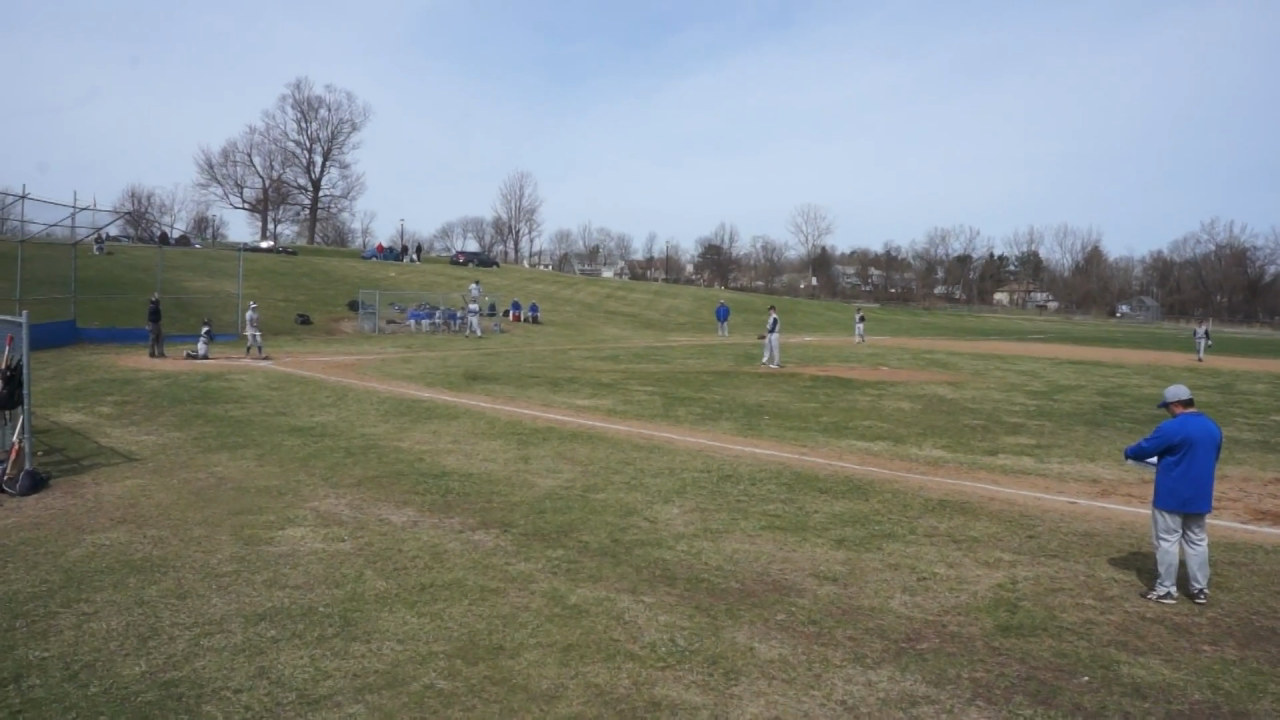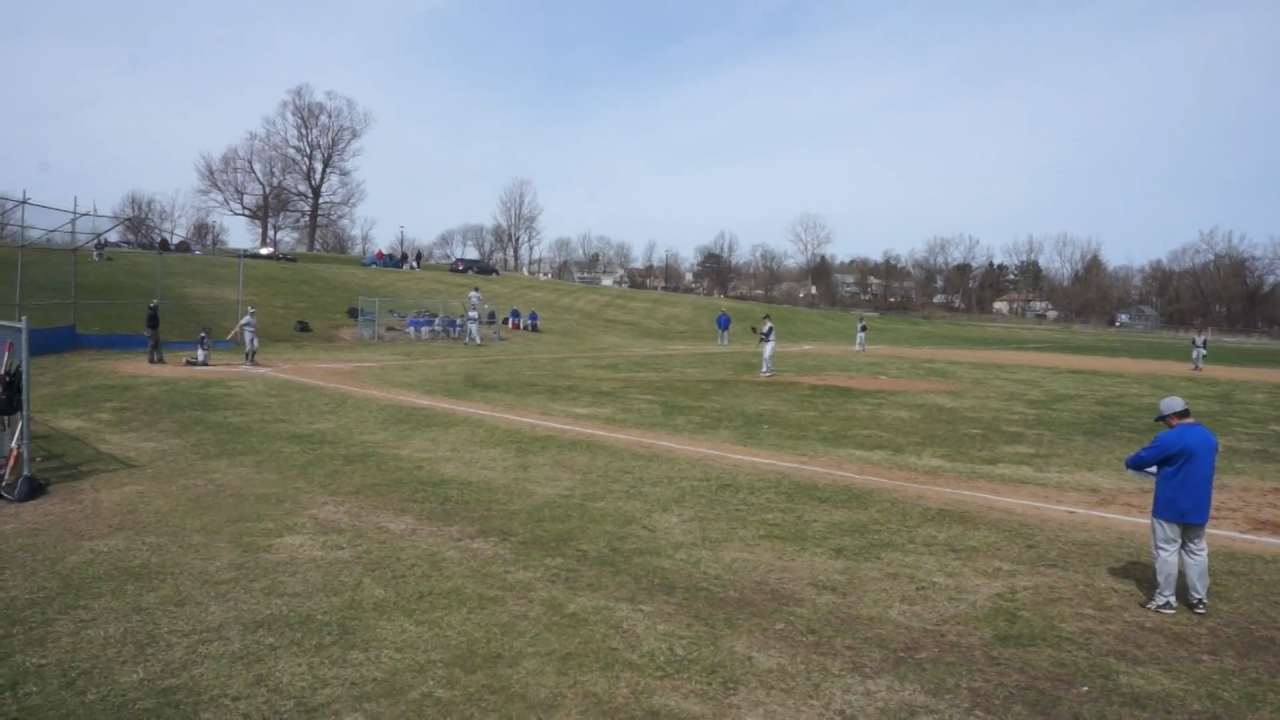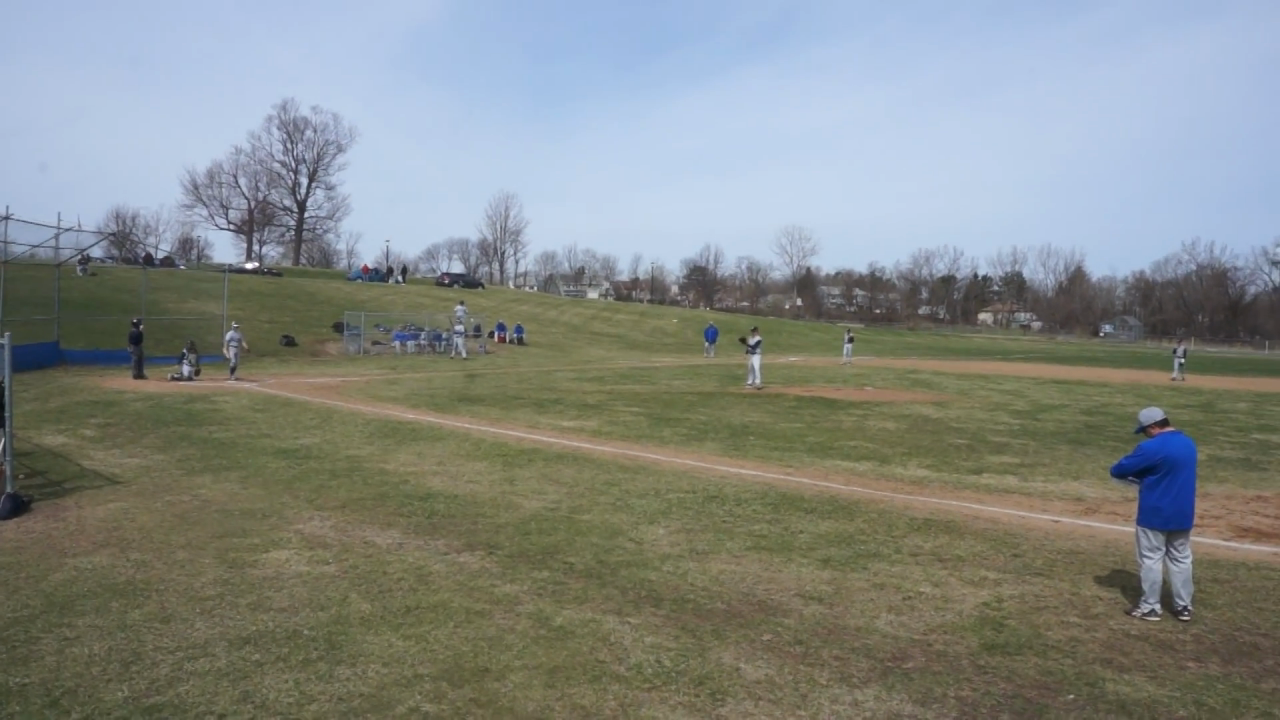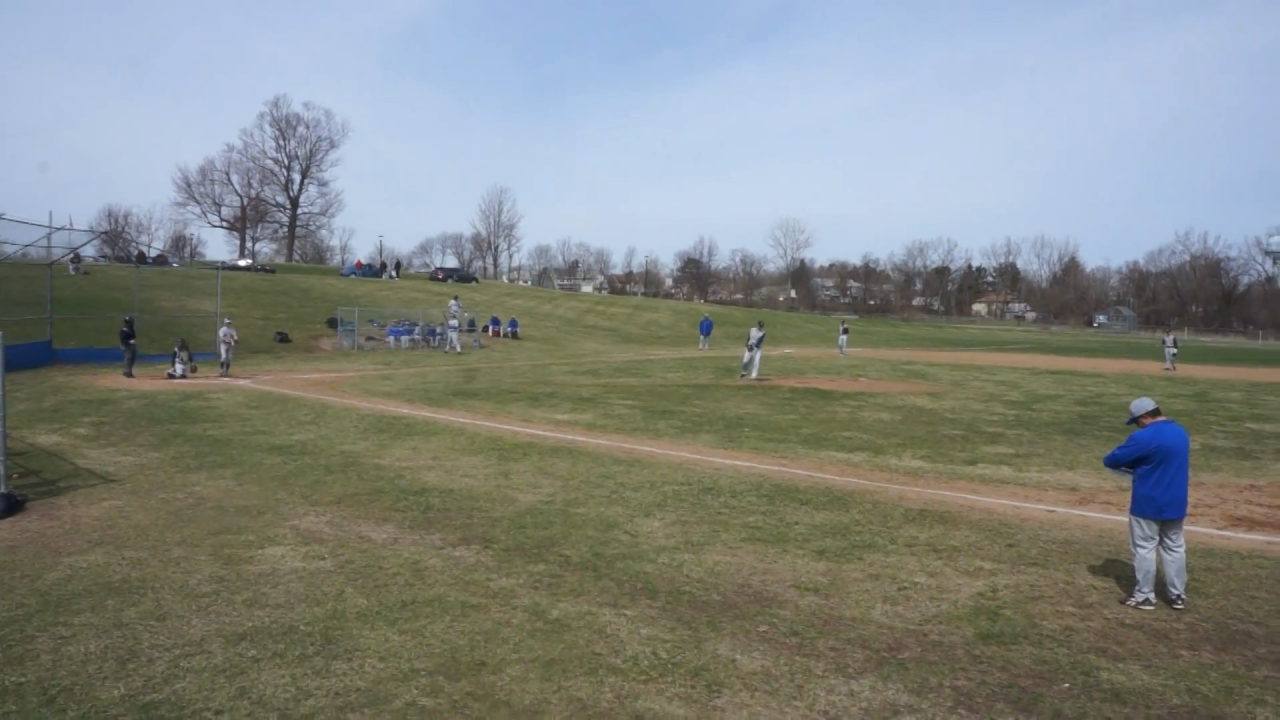
dt=0.3s
person 1, frame 1
left shoulder: (1171, 428)
right shoulder: (1213, 428)
left elbow: (1144, 449)
left wrist: (1128, 452)
left hip: (1171, 497)
right hip: (1200, 496)
left knee: (1167, 542)
right knee: (1197, 541)
left ankle: (1166, 590)
right ankle: (1200, 589)
person 1, frame 2
left shoulder: (1169, 438)
right shoulder: (1210, 437)
left elbow: (1140, 460)
left wrist: (1128, 462)
left hip: (1170, 506)
right hip: (1198, 506)
left knee: (1166, 552)
right knee: (1197, 551)
left ankle: (1165, 599)
right ankle: (1199, 599)
person 1, frame 3
left shoulder: (1151, 447)
right shoulder: (1189, 444)
left elbow: (1120, 469)
left wrist: (1114, 471)
left hip: (1154, 515)
right hip: (1182, 514)
left knee: (1151, 560)
right knee: (1181, 559)
left ankle: (1150, 607)
right ankle: (1183, 606)
person 1, frame 4
left shoulder: (1144, 437)
right shoulder: (1181, 433)
left elbow: (1113, 460)
left wrist: (1107, 460)
left hip: (1148, 504)
right hip: (1176, 503)
left knee: (1144, 549)
right knee: (1174, 548)
left ankle: (1144, 596)
right ankle: (1178, 595)
